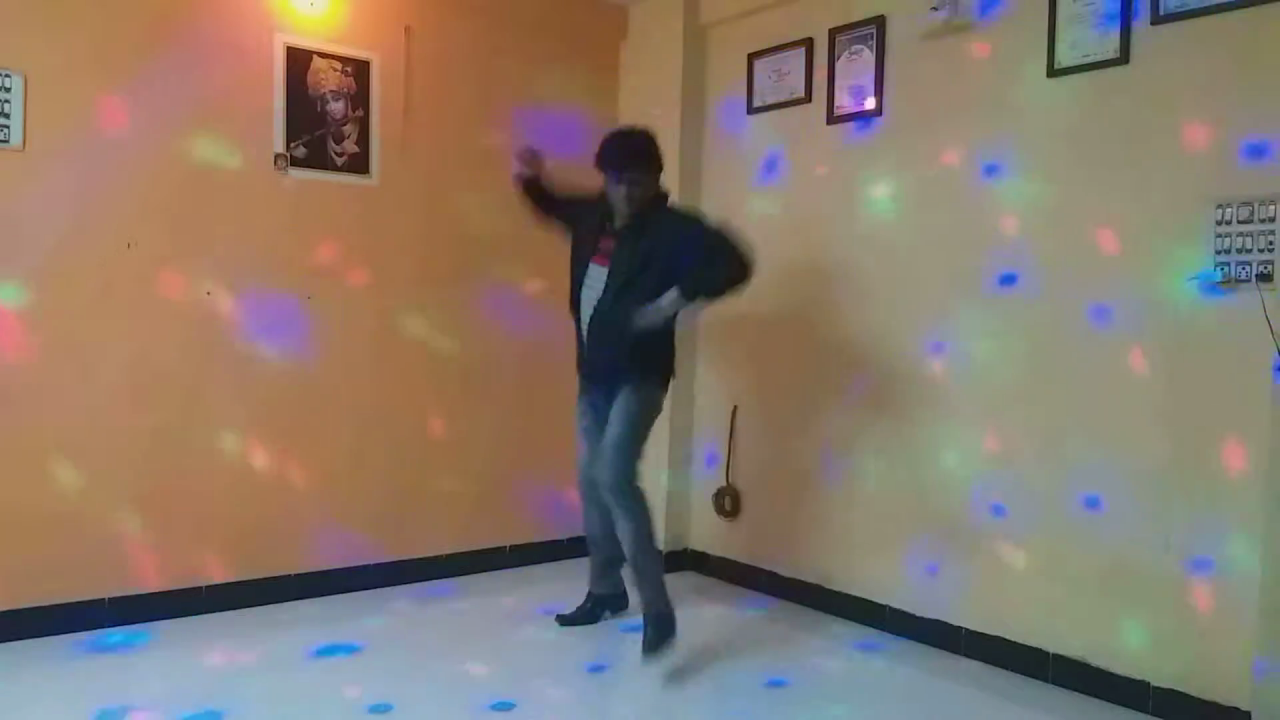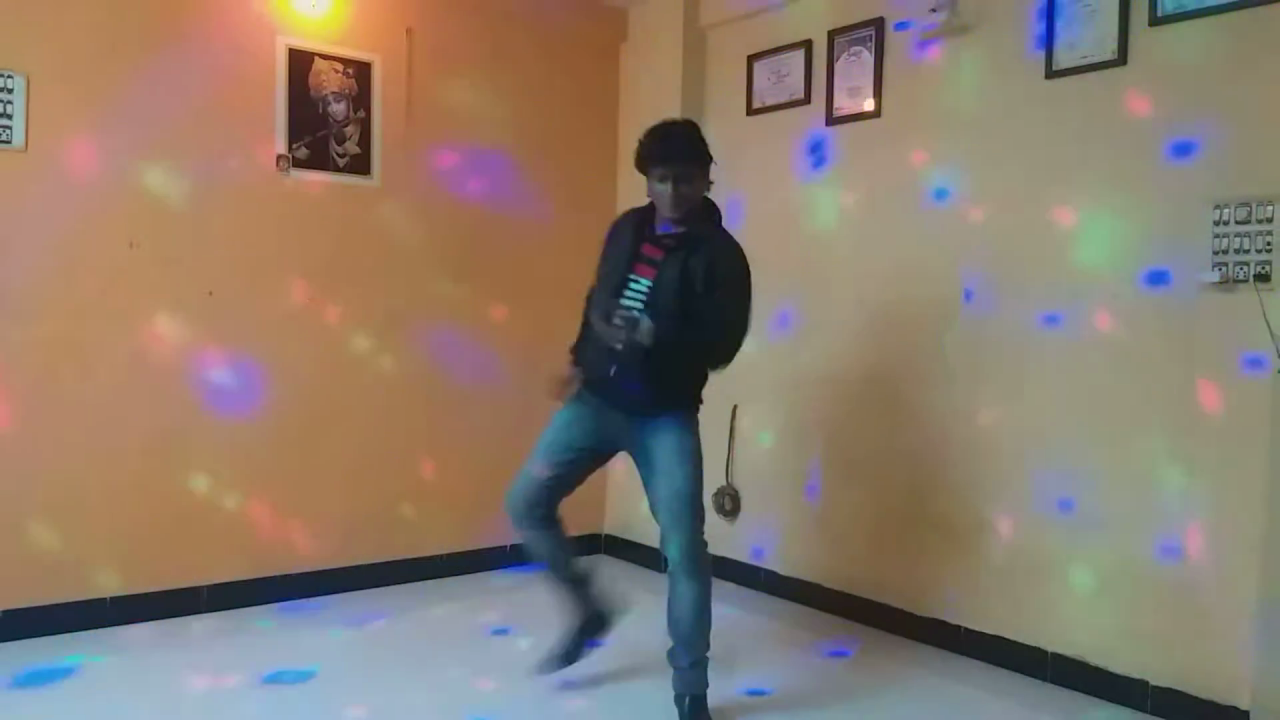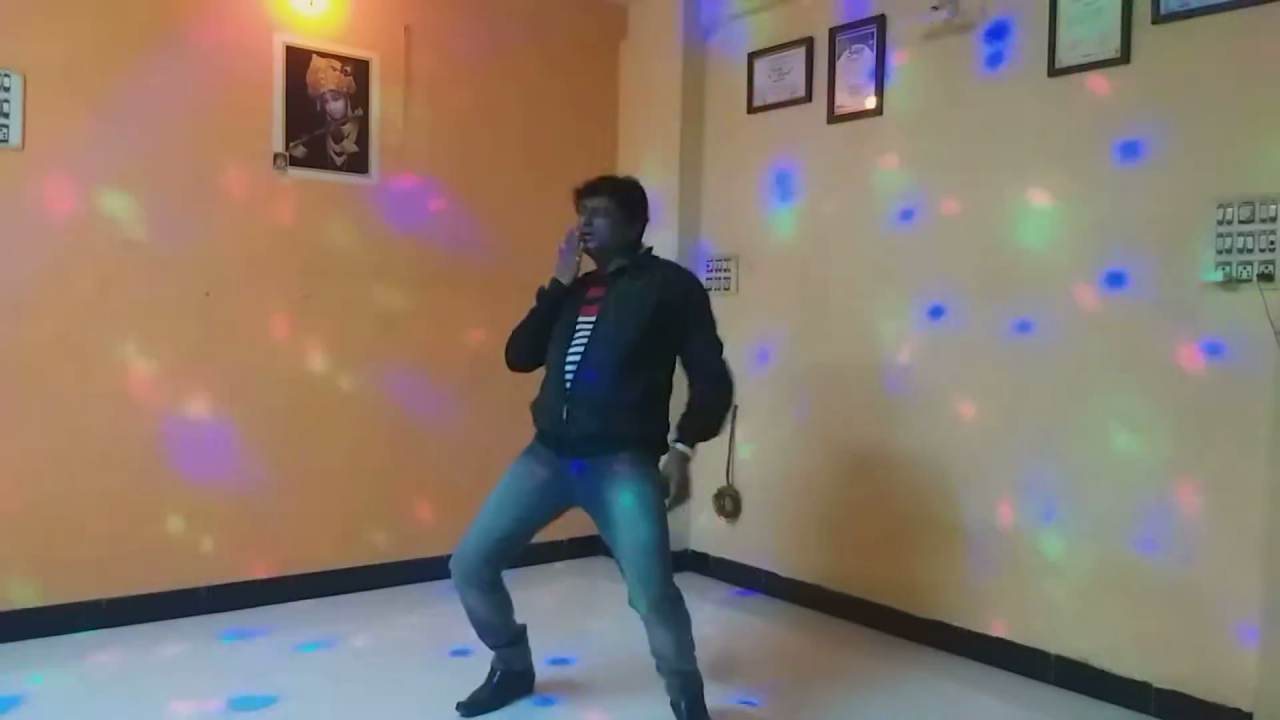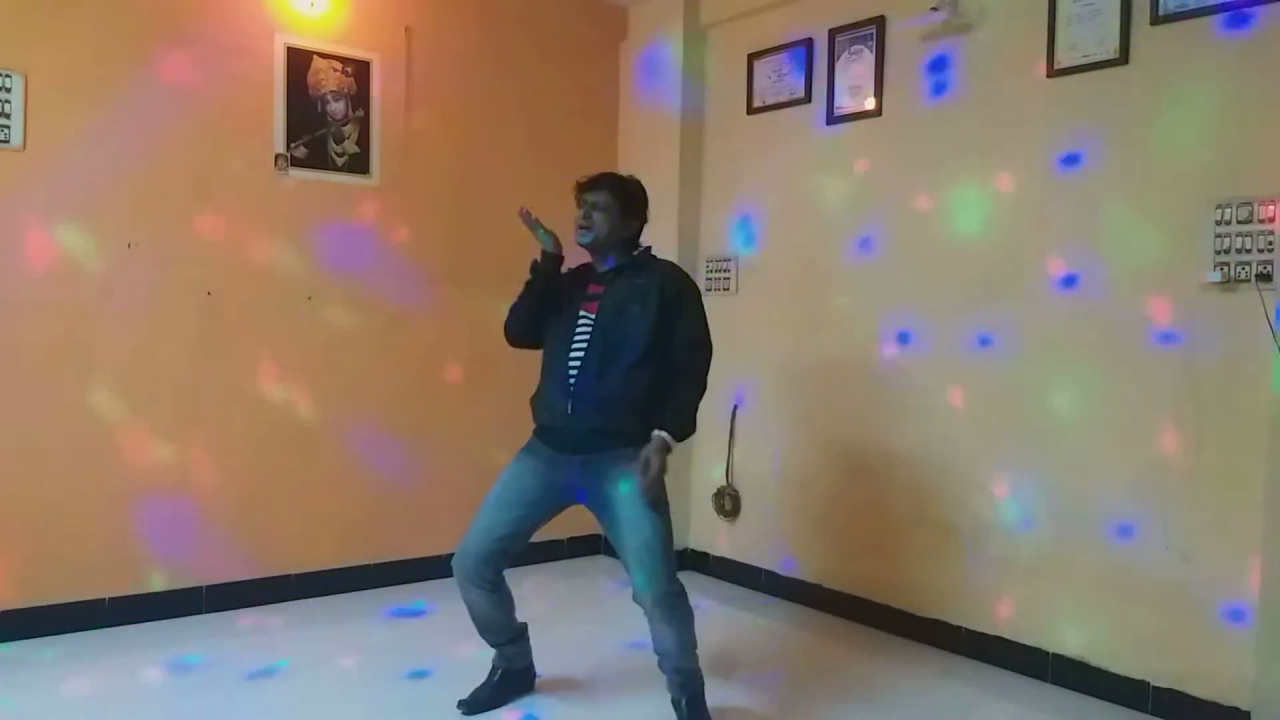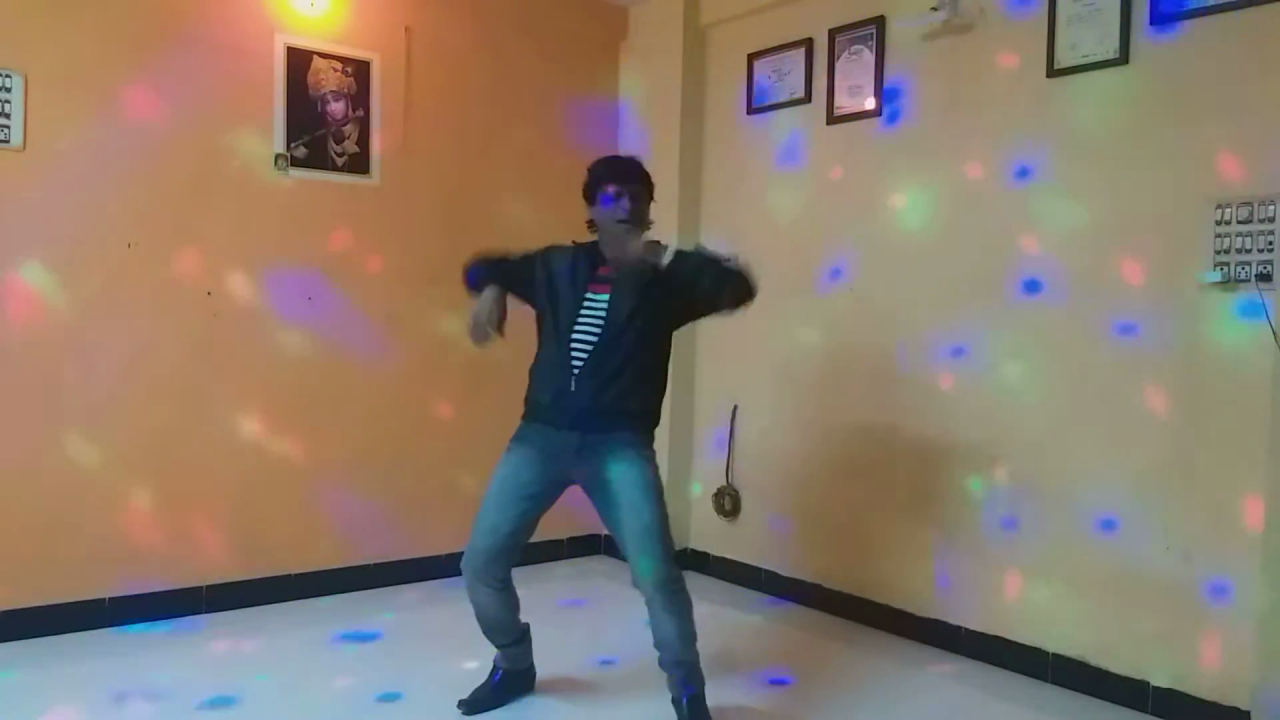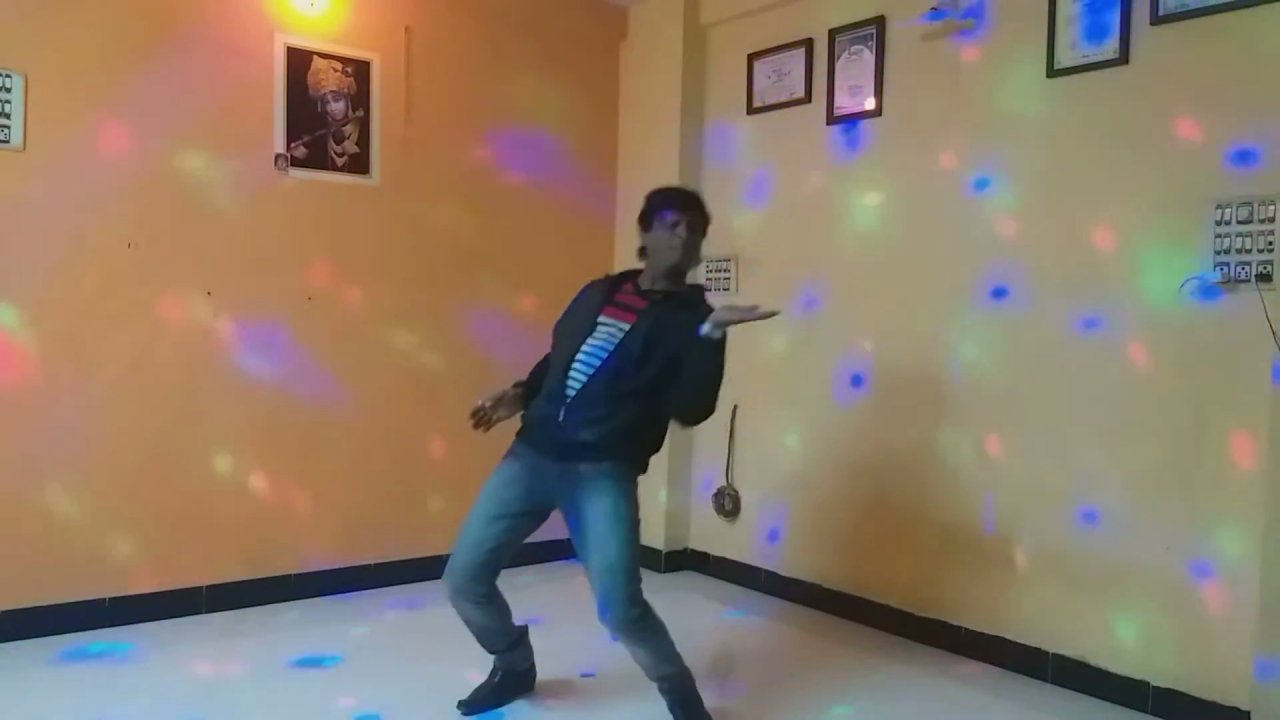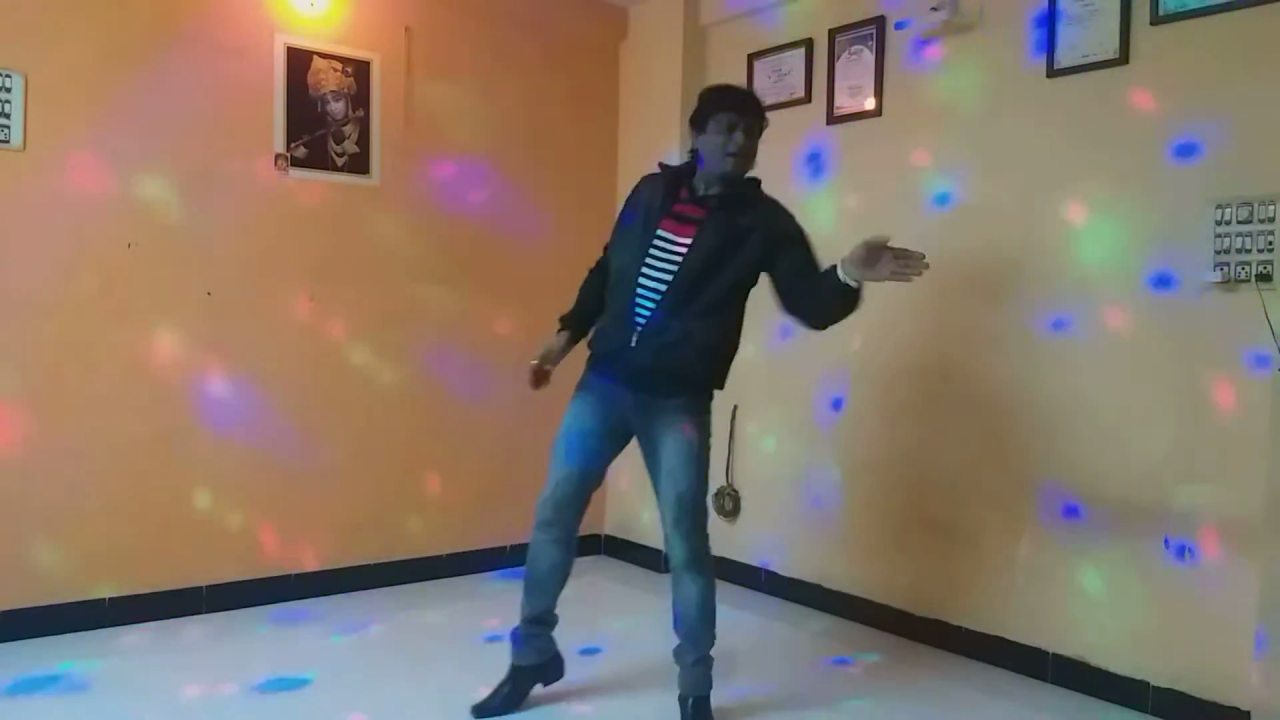
dt=0.5s
person 1, frame 1
left shoulder: (676, 227)
right shoulder: (598, 214)
left elbow: (731, 265)
right elbow: (555, 207)
left wrist: (679, 296)
right wrist: (530, 178)
left hip: (635, 380)
right hip: (594, 377)
left knee: (612, 478)
right knee: (589, 482)
left ankle: (656, 608)
right ankle: (605, 591)
person 1, frame 2
left shoulder: (720, 253)
right shoulder: (626, 230)
left elbow: (721, 344)
left wrist: (651, 334)
right wrist: (580, 358)
left hip: (666, 416)
right hip: (595, 400)
left knee: (682, 549)
right knee: (524, 503)
right ankle: (588, 608)
person 1, frame 3
left shoulder: (669, 285)
right shoulder: (574, 292)
left elbow: (710, 375)
right elbow: (519, 357)
left wrist: (683, 448)
right wrist: (556, 287)
left hip: (622, 462)
right hip: (548, 454)
left knee: (651, 591)
right knee: (469, 565)
right ankle: (513, 668)
person 1, frame 4
left shoulder: (665, 283)
right shoulder: (569, 285)
left elbow: (691, 370)
right elbow: (519, 332)
left wrist: (664, 439)
right wrist: (547, 261)
left hip: (621, 458)
right hip: (547, 451)
left knee: (656, 586)
right knee: (472, 563)
right ankle: (514, 665)
person 1, frame 5
left shoulder: (662, 274)
right shoulder: (560, 266)
left elbow: (735, 288)
right elbow: (487, 271)
left wrist: (662, 259)
right wrist: (491, 292)
left hip: (618, 442)
right hip: (541, 435)
left knee: (656, 573)
right knee: (481, 561)
right ankle: (514, 665)
person 1, frame 6
left shoulder: (692, 320)
right shoulder: (597, 293)
left elbow: (688, 408)
left wrist: (712, 336)
right wrist: (517, 395)
left hip: (603, 471)
right hip: (530, 454)
left knee: (617, 607)
right knee: (463, 578)
right ankle: (514, 665)
person 1, frame 7
left shoulder: (764, 222)
right shoulder: (651, 192)
left elbow: (812, 305)
right elbow: (607, 271)
left wrist: (850, 273)
right wrist: (569, 332)
left hip: (678, 399)
right hip: (603, 381)
left knee: (686, 543)
right knee: (554, 515)
right ankle: (533, 655)
